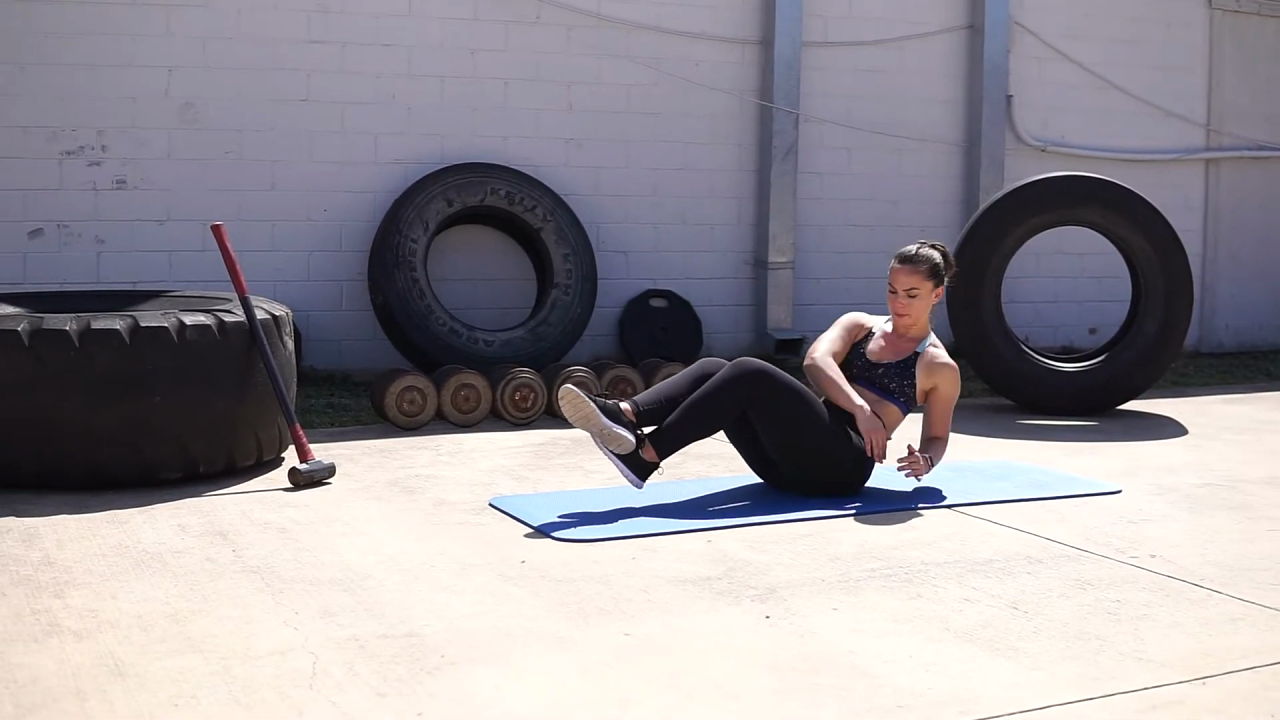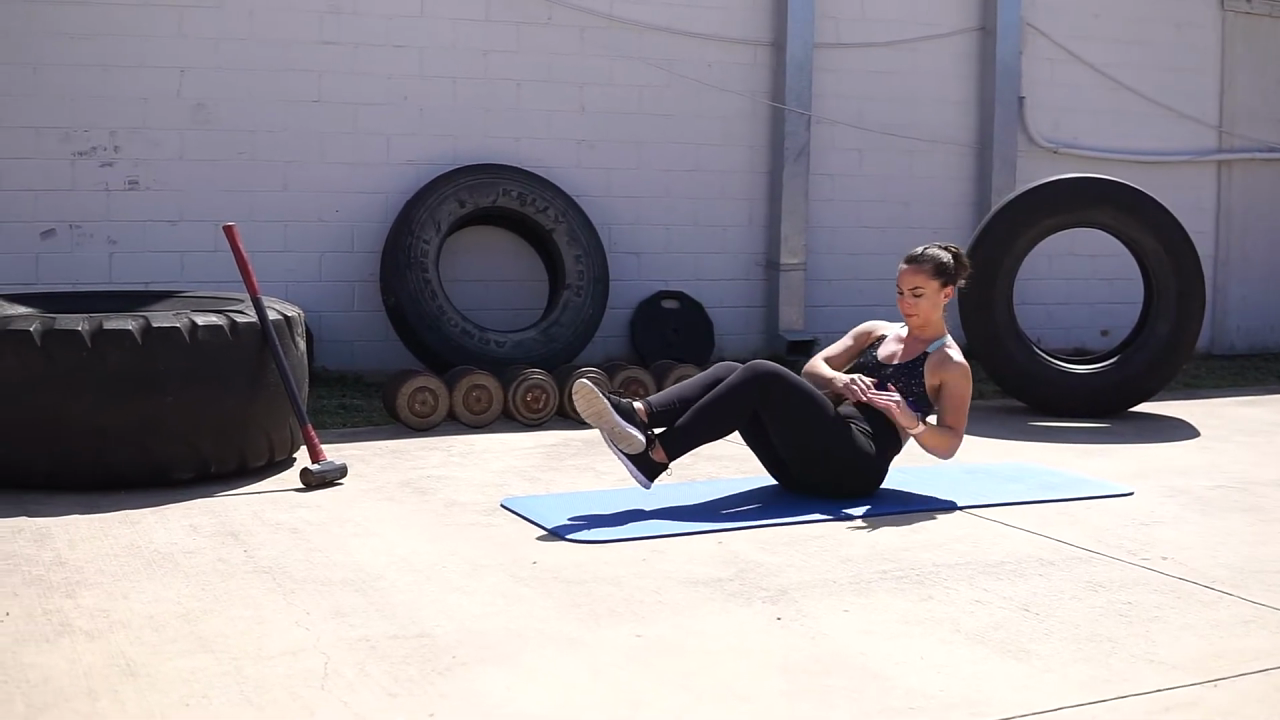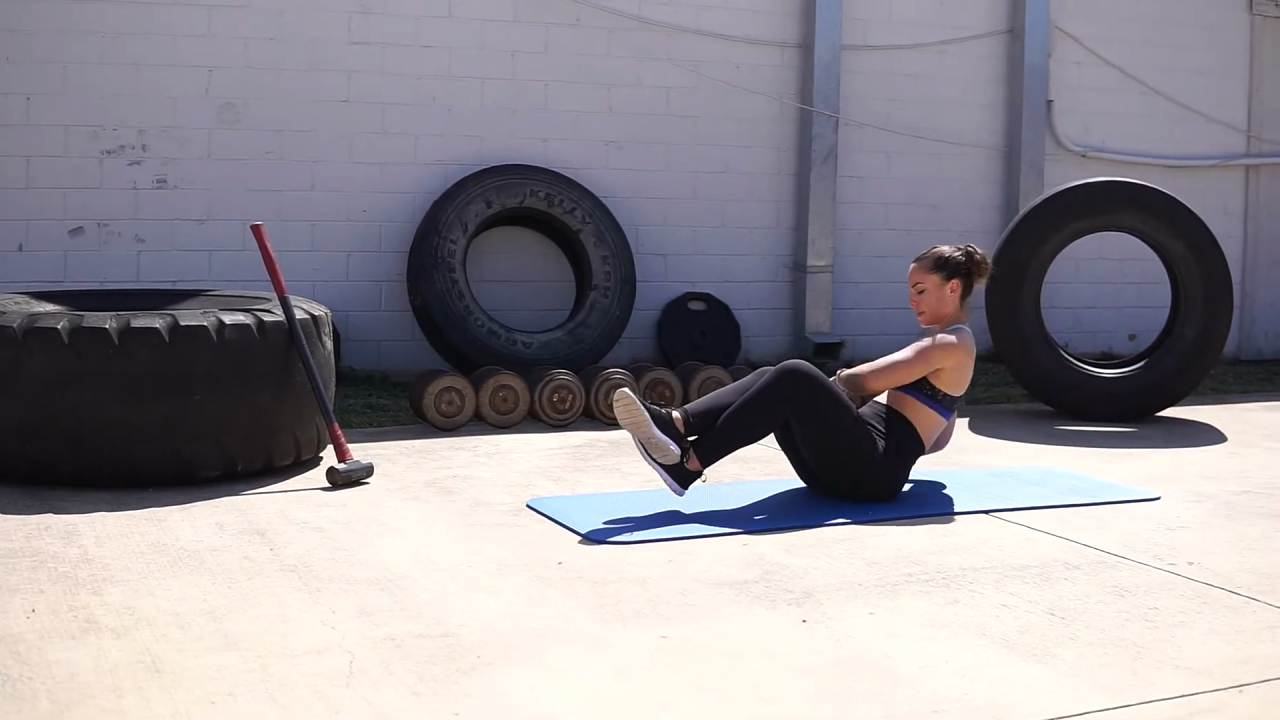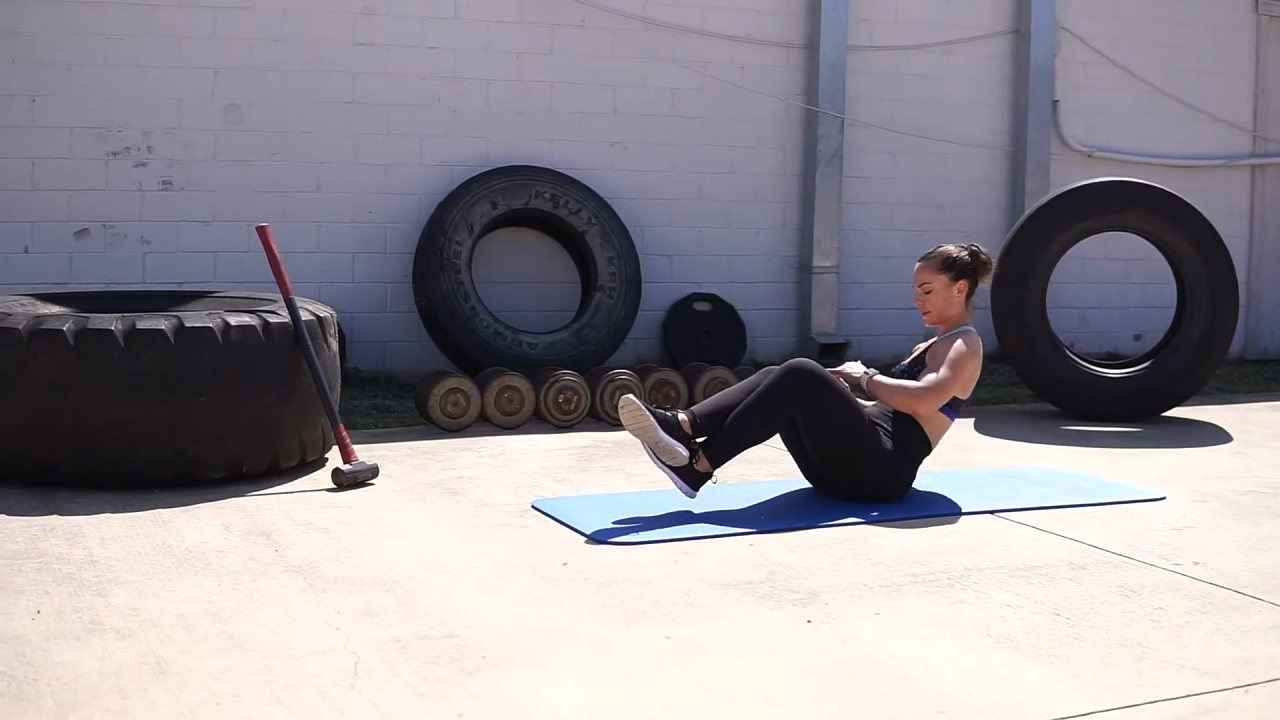
dt=0.3s
person 1, frame 1
left shoulder: (940, 367)
right shoulder: (858, 325)
left elbow: (936, 440)
right elbow: (816, 363)
left wrist: (923, 459)
right wrist: (861, 410)
left hip: (839, 463)
right hip: (792, 463)
left knee: (747, 374)
right knee: (712, 369)
left ankle: (646, 454)
right ankle: (622, 414)
person 1, frame 2
left shoulder: (952, 365)
right shoulder: (877, 332)
left elbow: (948, 443)
right elbow: (814, 370)
left wrist: (910, 422)
right wrist: (841, 381)
left hip: (853, 465)
right hip: (808, 464)
left knee: (761, 376)
right knee: (729, 373)
left ankle: (656, 454)
right ankle: (635, 414)
person 1, frame 3
left shoulder: (949, 345)
right shoulder: (942, 348)
left elbow: (869, 380)
right elbow: (939, 437)
left wrist: (841, 379)
left hip: (872, 472)
right hip: (847, 466)
left knee: (795, 375)
right knee: (768, 378)
left ankle: (688, 463)
right ankle: (673, 423)
person 1, frame 4
left shoulder: (963, 347)
right shoulder: (933, 346)
left elbow: (922, 399)
left wrist: (865, 377)
right wrist: (851, 386)
left hip: (881, 470)
right hip: (843, 467)
left knee: (800, 373)
right knee: (774, 377)
left ankle: (698, 464)
right ankle: (680, 425)
